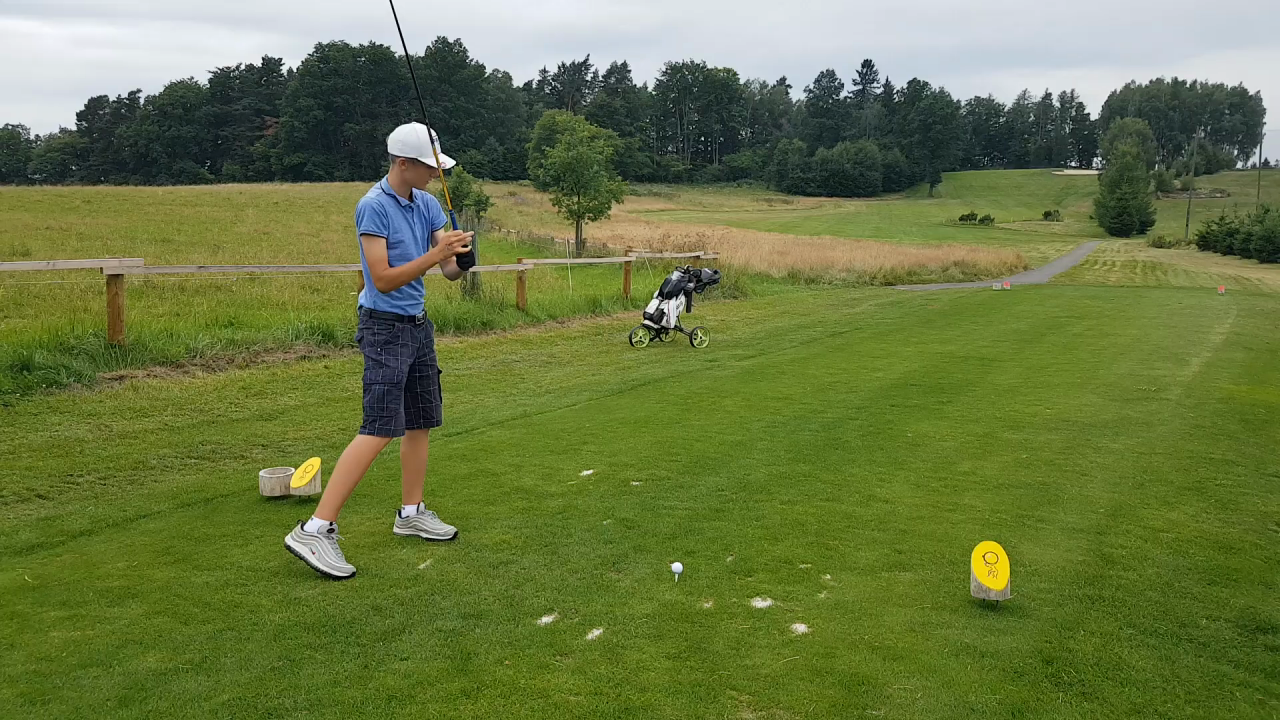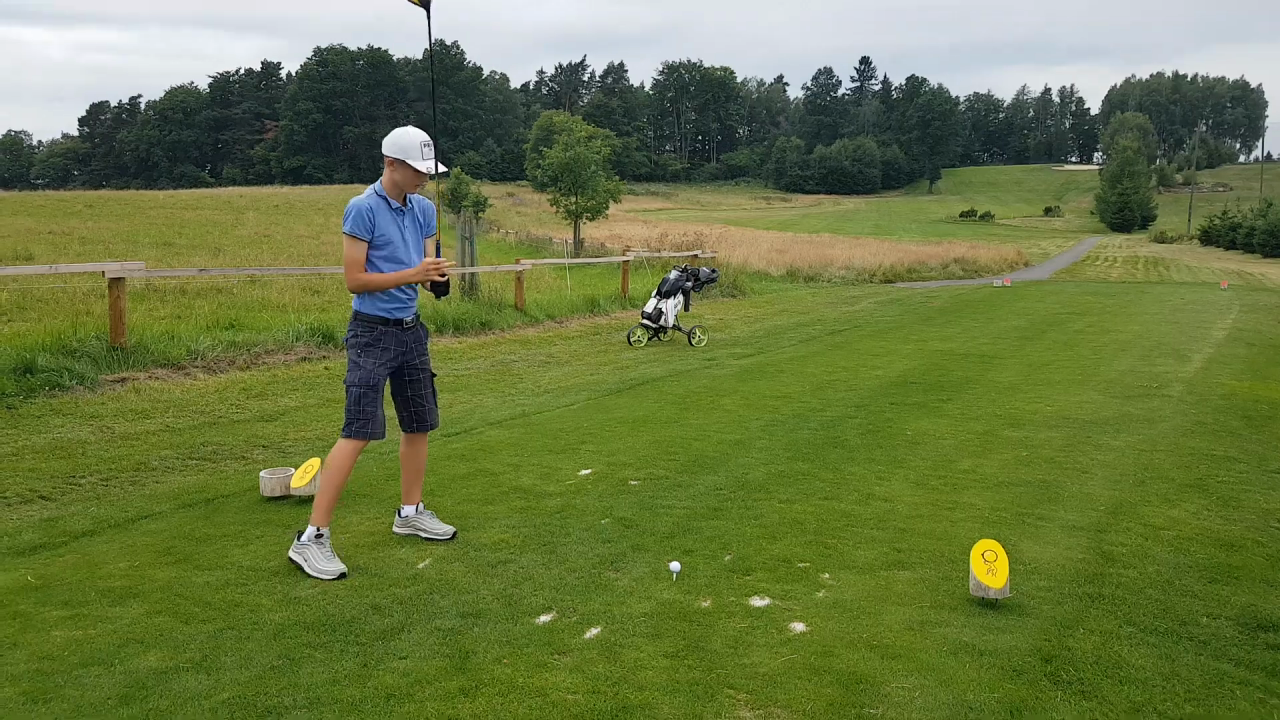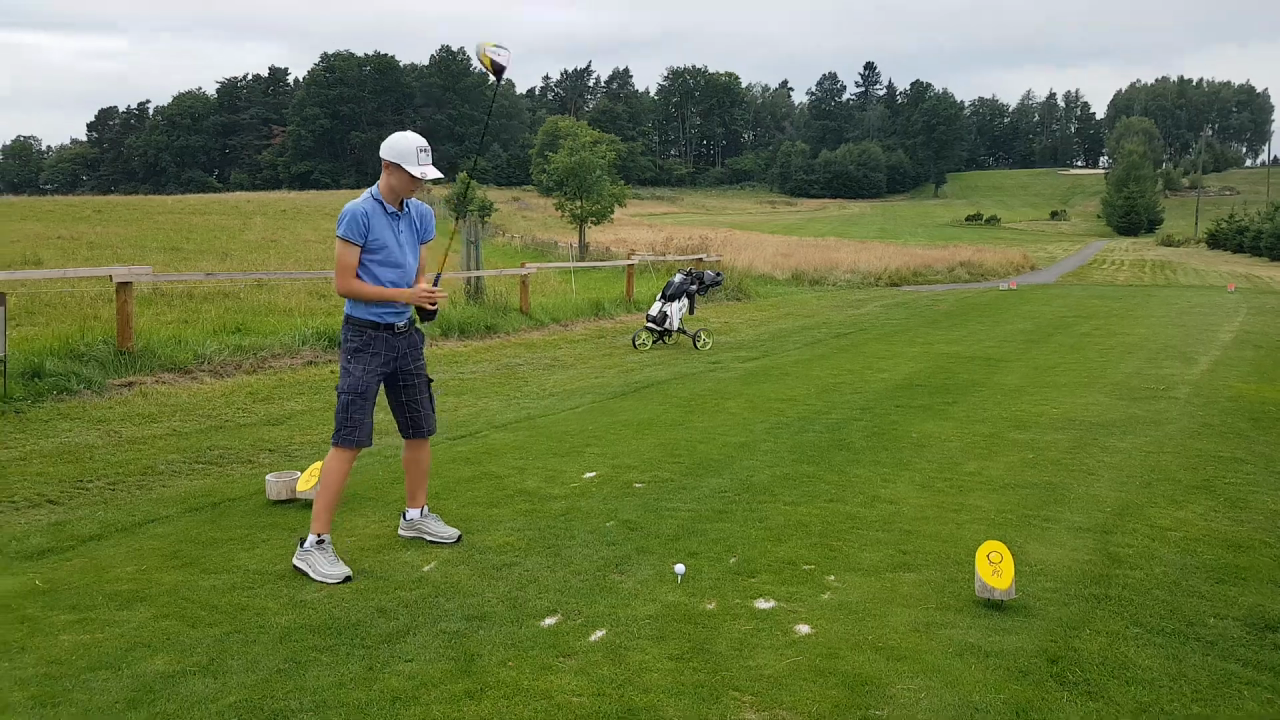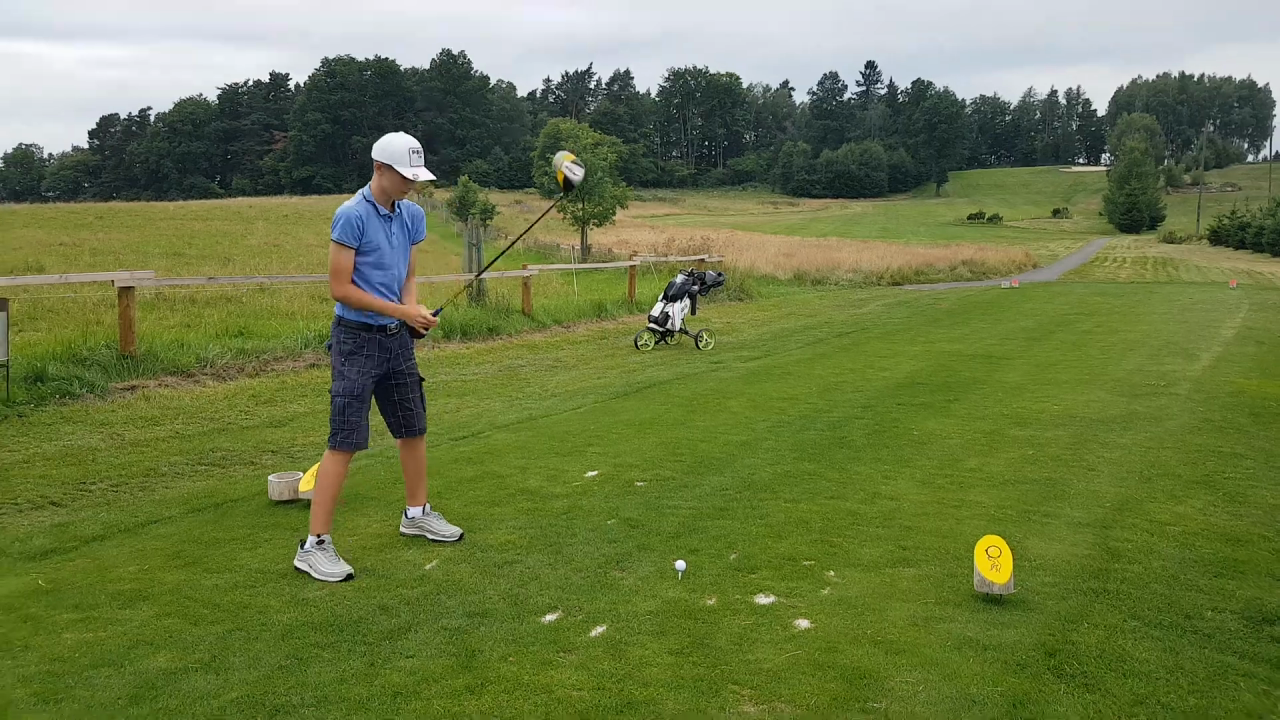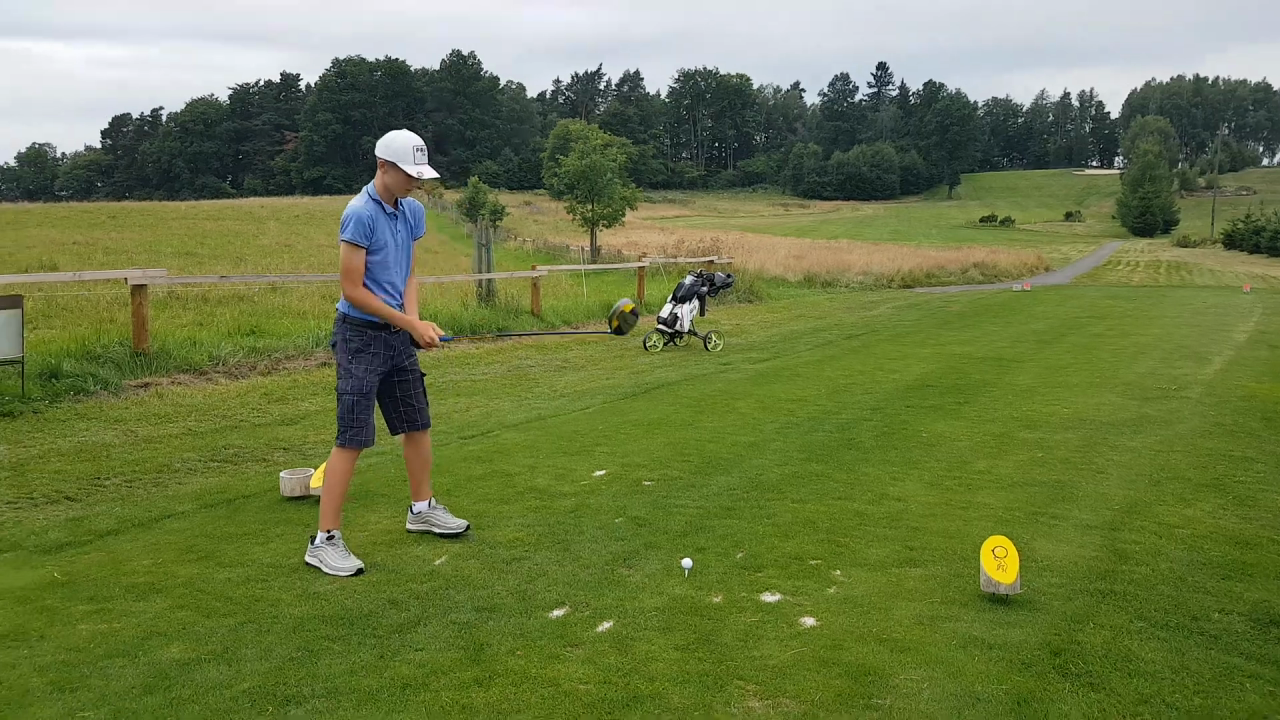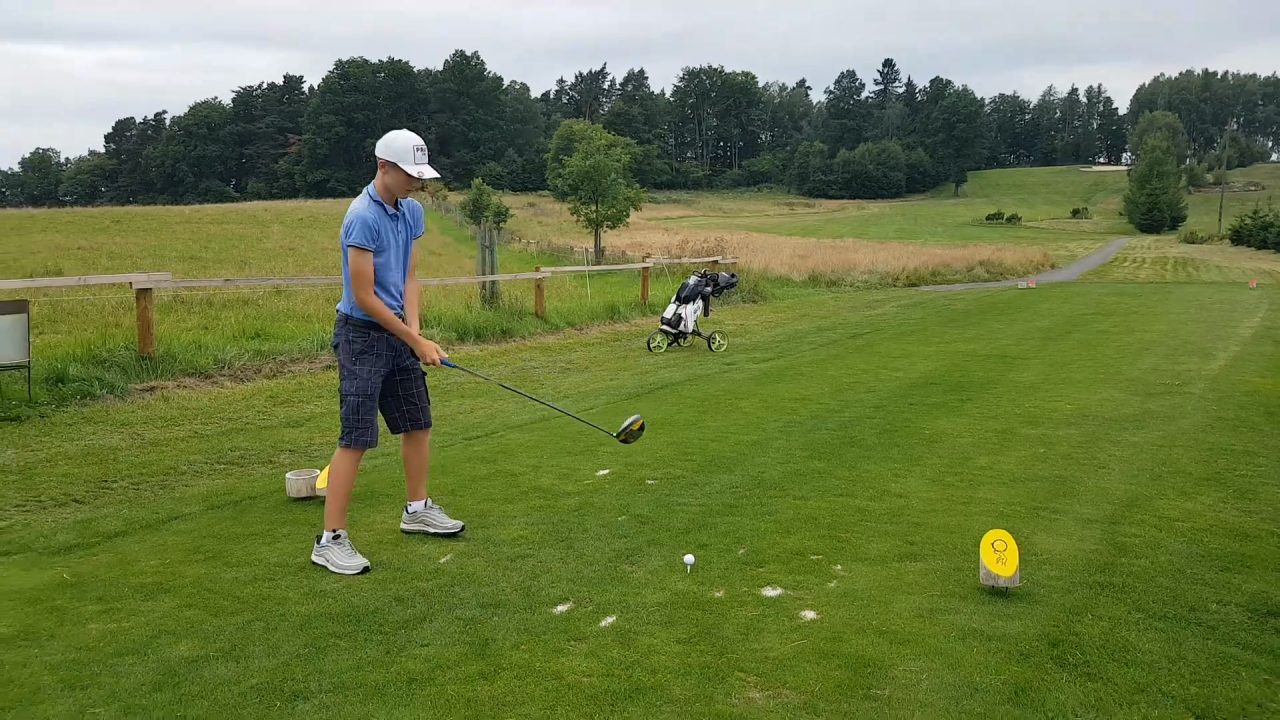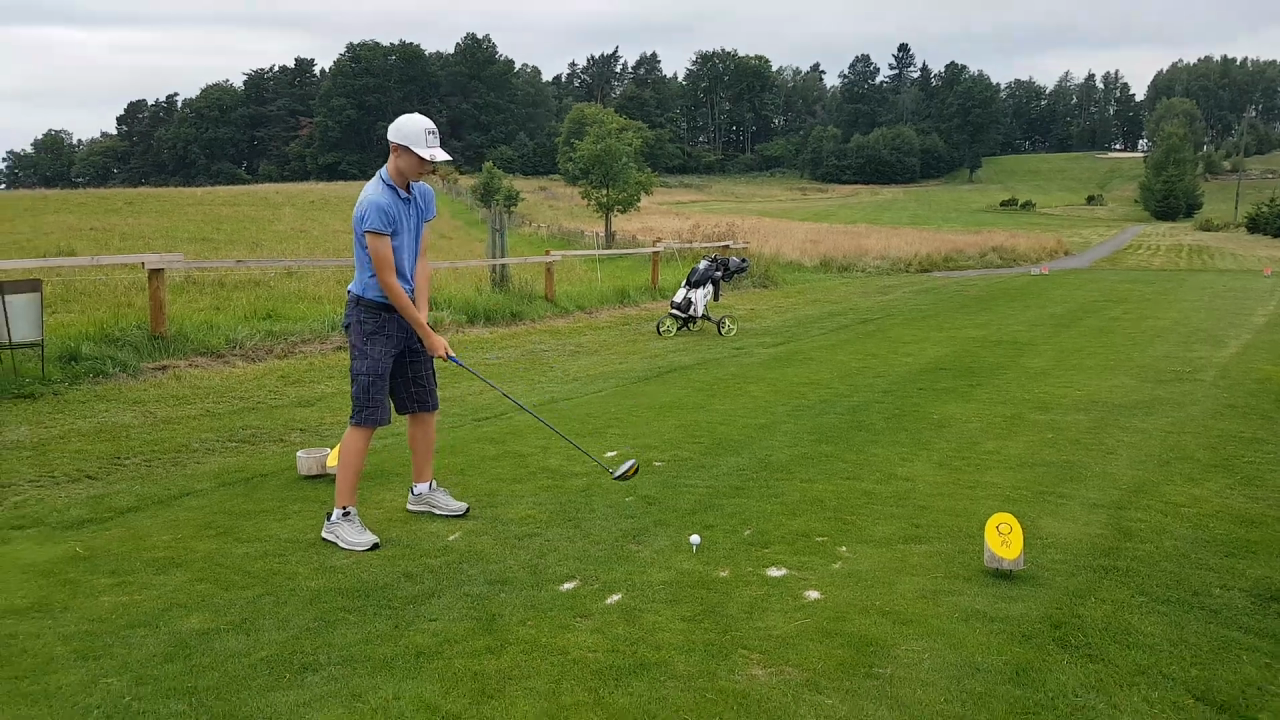
dt=0.1s
person 1, frame 1
left shoulder: (429, 204)
right shoulder: (373, 207)
left elbow: (448, 265)
right elbow: (382, 278)
left wrist: (456, 253)
right wrist: (433, 256)
left hip: (417, 325)
right hip: (383, 327)
left knee: (421, 422)
right knee: (378, 430)
left ankle: (411, 513)
right ankle: (316, 530)
person 1, frame 2
left shoulder: (426, 209)
right shoulder: (362, 208)
right elbow: (355, 281)
left wrist: (436, 276)
right wrist: (414, 272)
left hip: (410, 329)
right hip: (373, 330)
left knee: (419, 425)
right knee: (359, 432)
left ankle: (410, 512)
right ankle: (311, 536)
person 1, frame 3
left shoulder: (422, 214)
right shoulder: (357, 213)
right elbow: (344, 283)
left wrist: (427, 294)
right wrist: (405, 296)
left hip: (404, 334)
right hip: (364, 337)
left knee: (420, 430)
right knee: (349, 440)
left ankle: (415, 515)
right ankle: (314, 544)
person 1, frame 4
left shoulder: (412, 215)
right shoulder: (351, 216)
right elbow: (340, 288)
left wrist: (414, 311)
right wrist: (401, 312)
left hip: (394, 338)
right hip: (356, 338)
left knee: (412, 429)
right knee: (345, 441)
left ankle: (416, 513)
right ankle: (314, 544)
person 1, frame 5
left shoulder: (413, 212)
right shoulder: (359, 215)
right elbow: (353, 291)
left wrist: (415, 323)
right wrist: (411, 326)
left hip: (394, 334)
right hip: (360, 334)
left knee: (417, 424)
right knee: (352, 437)
left ankle: (422, 507)
right ankle: (324, 541)
person 1, frame 6
left shoulder: (412, 212)
right shoulder: (362, 217)
left elbow: (408, 277)
right elbow: (363, 297)
left wrist: (415, 331)
right wrist: (415, 341)
left hip: (396, 336)
right hip: (361, 335)
left knee: (417, 423)
right knee: (356, 438)
left ankle: (417, 508)
right ankle: (330, 539)
person 1, frame 7
left shoulder: (423, 195)
right shoulder: (377, 202)
left elbow: (419, 263)
right elbow: (386, 281)
left wrist: (425, 320)
right wrist: (426, 334)
left hip: (404, 316)
right hip: (372, 316)
left knee: (424, 406)
right knee: (367, 416)
left ankle: (423, 490)
right ankle: (340, 516)
